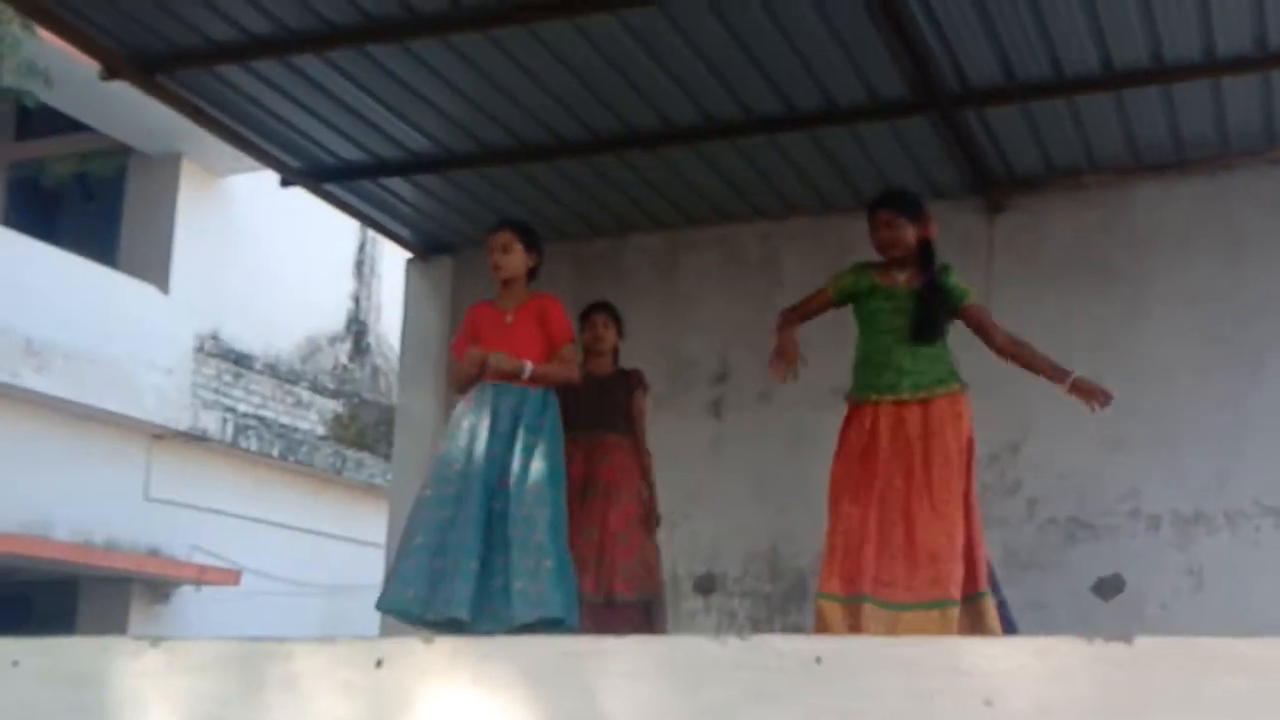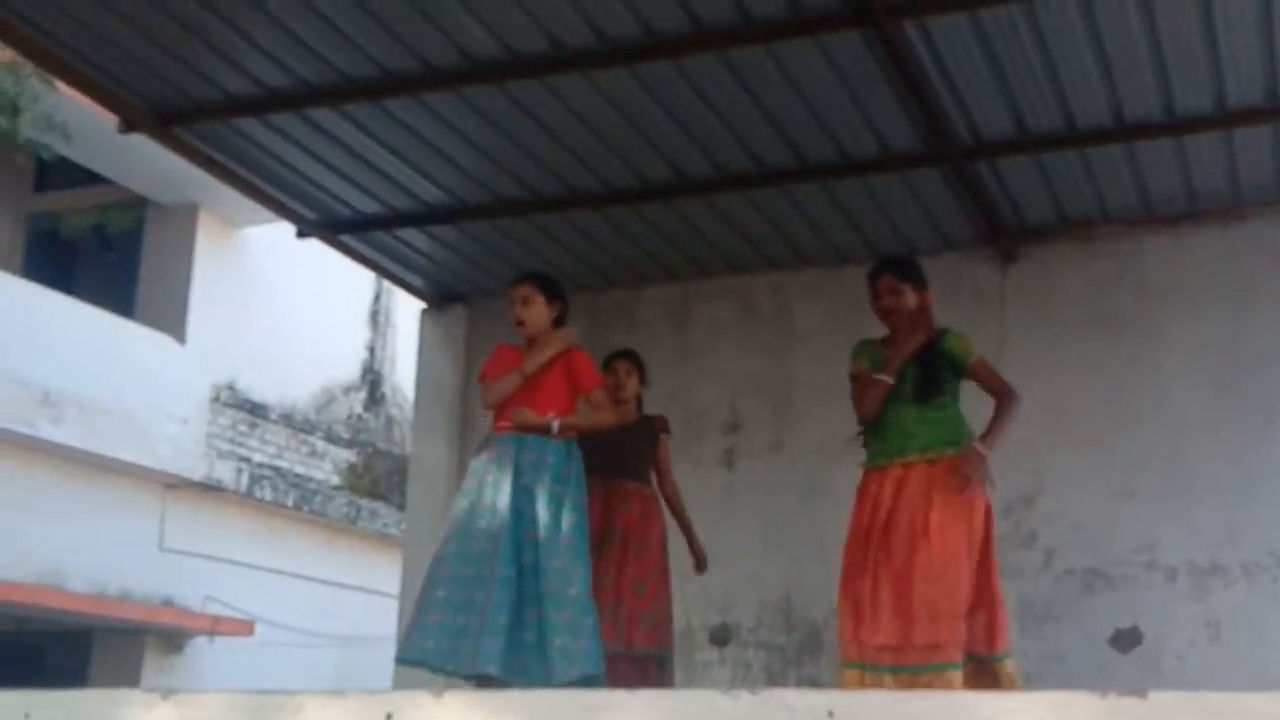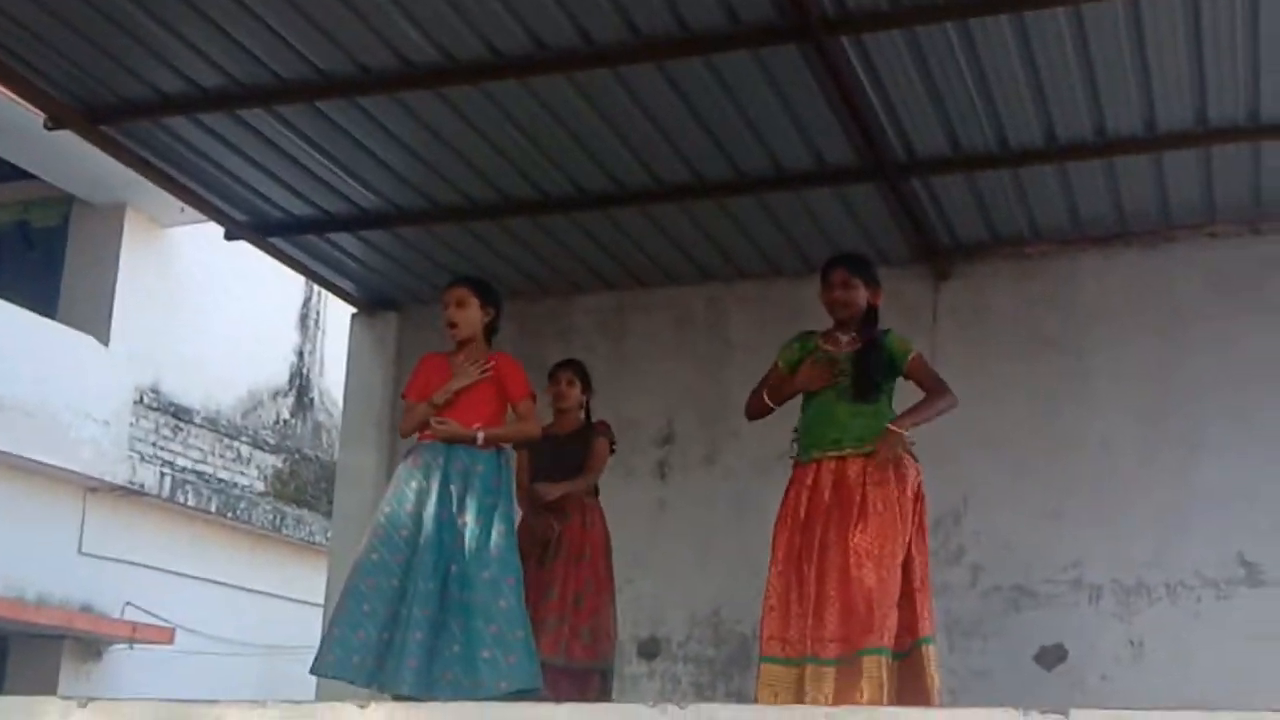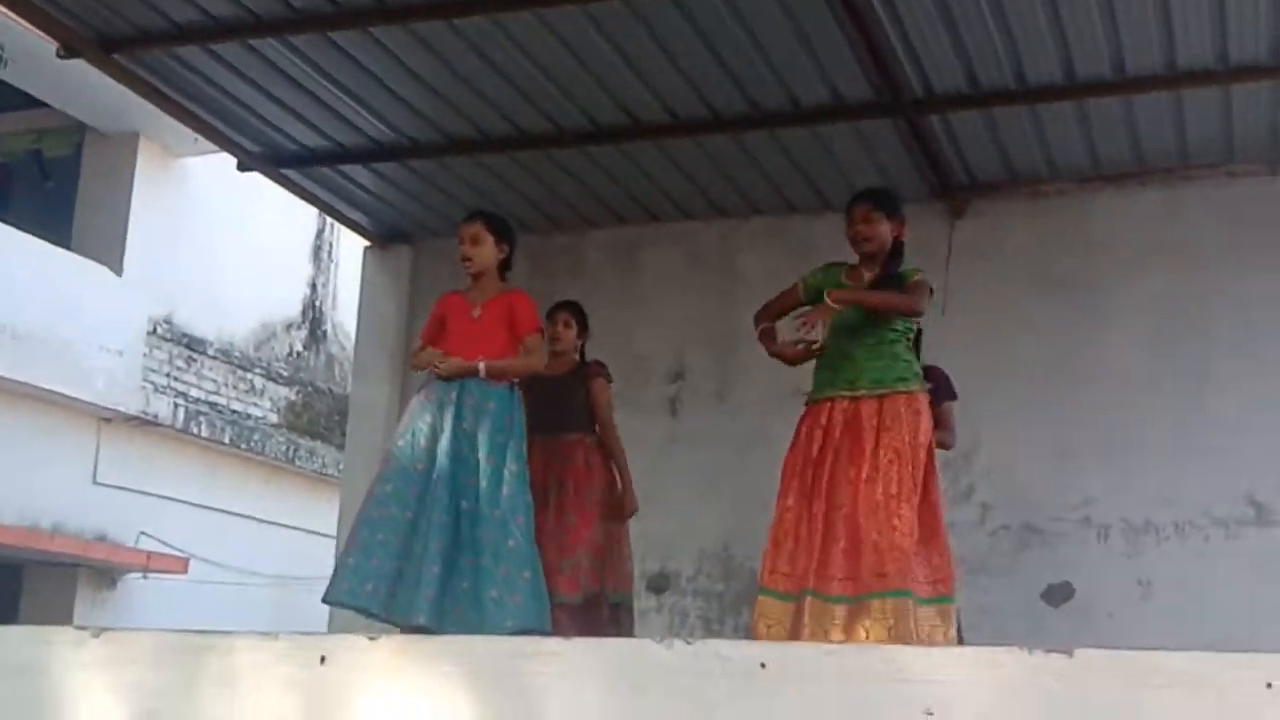
dt=0.4s
person 1, frame 1
left shoulder: (944, 284)
right shoulder: (857, 280)
left elbow: (1003, 340)
right elbow: (792, 312)
left wrist: (1069, 380)
right wrist: (785, 335)
left hip: (937, 417)
right hip: (872, 420)
left knee: (935, 533)
right knee: (864, 534)
person 1, frame 2
left shoulder: (948, 344)
right shoulder: (868, 354)
left elbow: (1008, 397)
right elbow: (866, 412)
left wrist: (982, 447)
right wrist: (901, 355)
left hip: (948, 479)
right hip: (886, 487)
left knee: (944, 592)
right knee: (878, 600)
person 1, frame 3
left shoulder: (889, 345)
right shoulder: (803, 346)
left elbow: (944, 395)
right elbow: (754, 406)
left wrist: (900, 426)
right wrist: (797, 384)
left hip: (879, 476)
right hip: (817, 482)
left knee: (870, 590)
right knee: (806, 597)
left ankle: (870, 709)
right ankle: (807, 712)
person 1, frame 4
left shoulder: (911, 278)
right shoulder: (830, 275)
left elbow: (914, 303)
right elbow: (765, 313)
left wrist: (835, 299)
right wrist: (776, 346)
left hip: (894, 415)
right hip: (830, 418)
left knee: (886, 529)
right knee: (815, 530)
left ankle: (883, 649)
right ankle: (805, 648)
person 2, frame 1
left shoulder: (547, 306)
right shoulder: (477, 313)
left elbow: (571, 370)
right elbow: (457, 382)
left wrist: (519, 367)
right wrist: (469, 367)
left hip: (529, 418)
right hip: (477, 418)
left knee: (525, 518)
right knee: (462, 515)
left ankle: (527, 627)
right ankle: (464, 620)
person 2, frame 2
left shoulder: (573, 356)
right shoulder: (503, 355)
left elbow: (606, 415)
right elbow: (490, 397)
left wrist: (547, 423)
right wrist: (538, 359)
left hip: (550, 469)
right hip: (497, 467)
left knee: (550, 570)
right knee: (482, 564)
left ankle: (550, 683)
right ankle: (482, 676)
person 2, frame 3
left shoulder: (503, 365)
right shoulder: (431, 364)
left elbow: (531, 426)
right elbow: (406, 424)
left wrist: (472, 435)
right wrist: (448, 388)
left hip: (478, 480)
right hip: (423, 476)
left knee: (477, 581)
right knee: (403, 577)
left ankle: (478, 699)
right ankle: (404, 693)
person 2, frame 4
left shoulder: (516, 301)
right shoulder: (448, 302)
left elbow: (536, 360)
right elbow: (419, 354)
left wrist: (472, 368)
right wrist: (423, 359)
left hip: (490, 415)
right hip: (436, 412)
left knee: (488, 519)
right knee: (415, 511)
left ankle: (487, 627)
right ankle: (411, 628)
person 3, frame 1
left shoulder: (630, 381)
left elbow: (638, 438)
left wrist: (650, 494)
left hip: (617, 471)
right hip: (573, 471)
left knee: (617, 558)
right knee: (574, 558)
left ankle: (619, 636)
person 3, frame 2
left shoulder: (653, 427)
left elbow: (666, 481)
left wrist: (692, 537)
left hip: (639, 518)
right hip: (593, 520)
left knee: (637, 608)
right knee: (594, 608)
left ankle: (637, 688)
person 3, frame 3
left shoulder: (596, 433)
right shoulder: (532, 438)
left elbow: (591, 476)
right elbow: (523, 487)
left wrist: (556, 489)
right wrist: (534, 516)
left hip: (581, 531)
right hip: (538, 531)
left knee: (579, 620)
right knee: (537, 622)
left ankle: (576, 704)
person 3, frame 4
left shoulder: (591, 374)
right shoulder: (530, 381)
left elbow: (607, 429)
right elbow: (525, 438)
left wrist: (627, 484)
left hip: (585, 473)
right hip: (542, 476)
left knee: (587, 561)
right knee: (547, 564)
left ankle: (591, 642)
